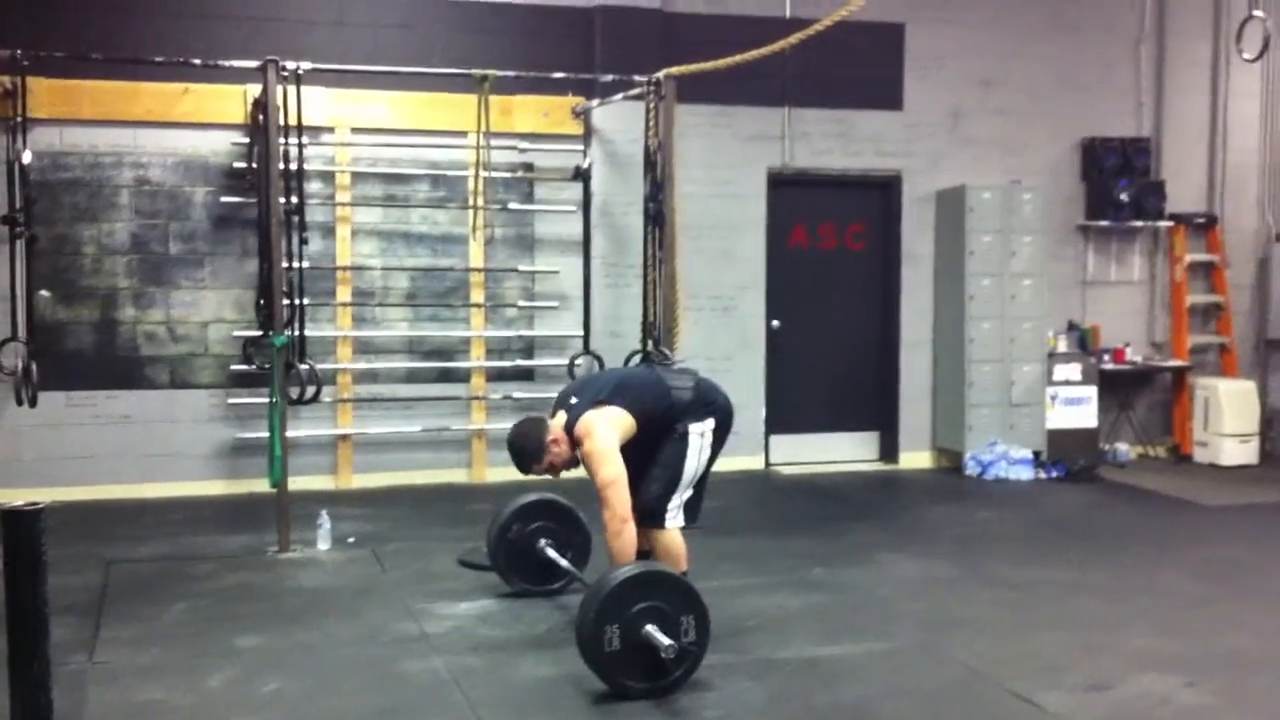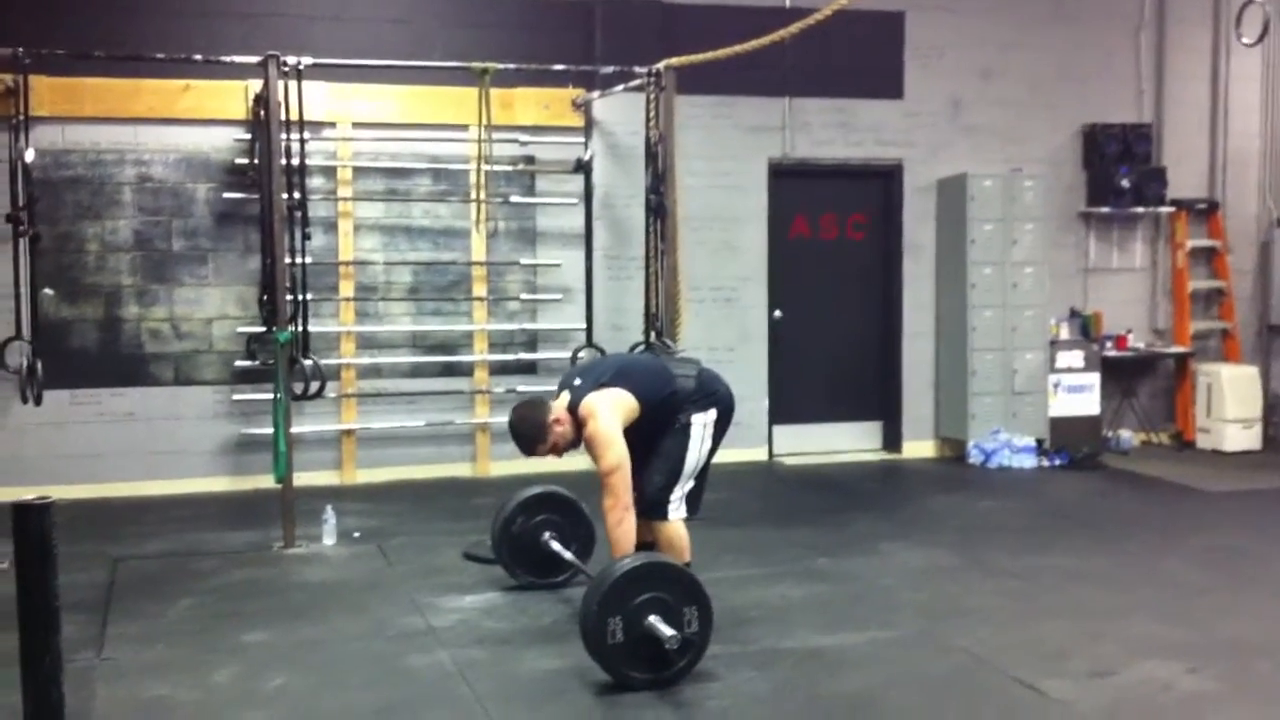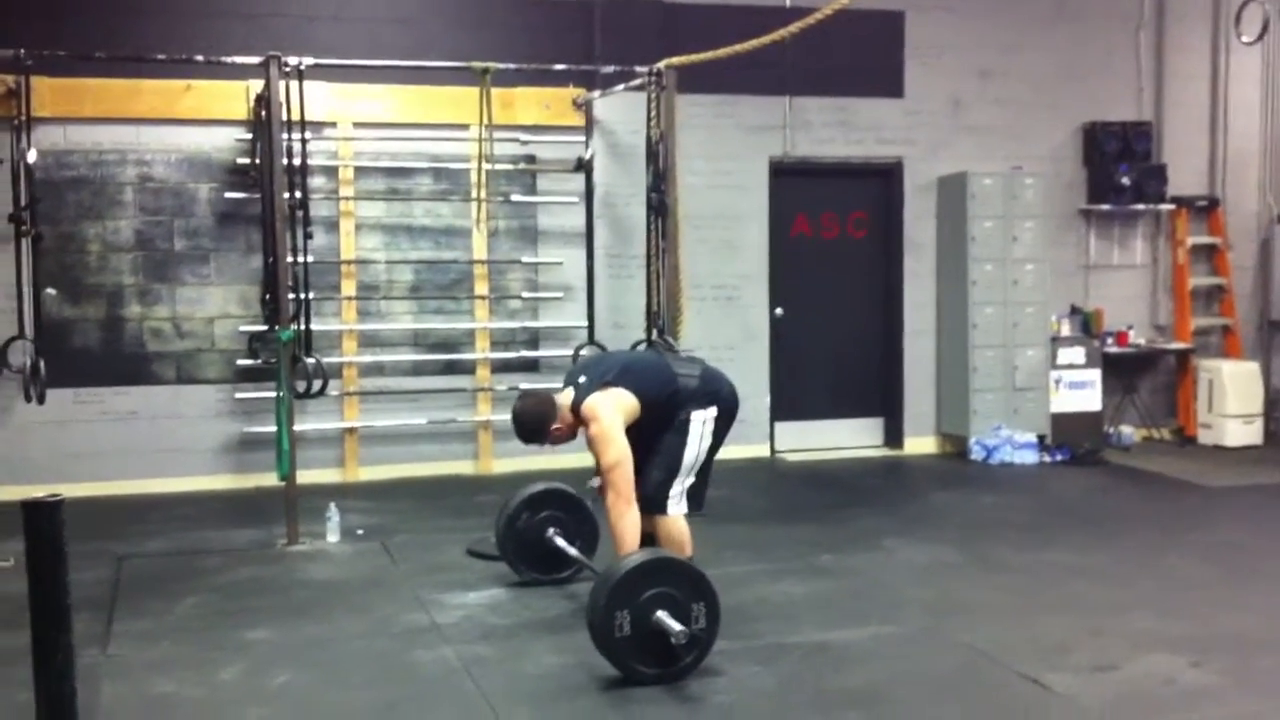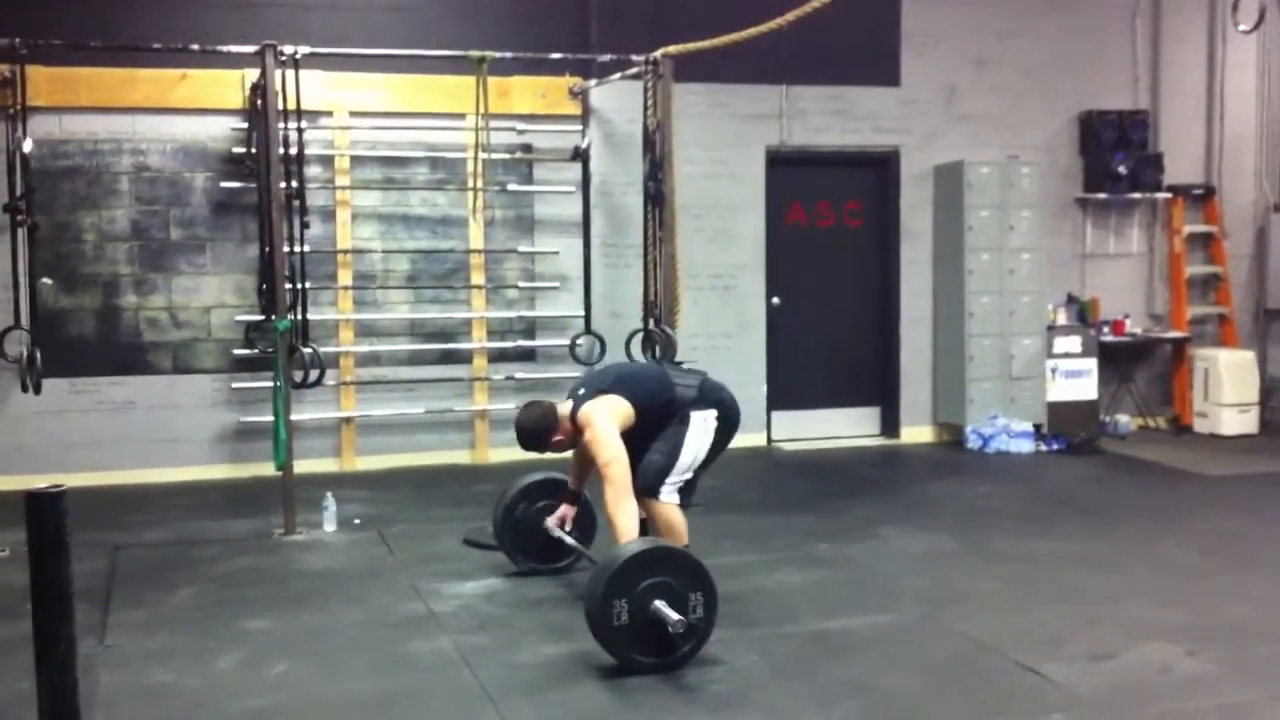
dt=0.4s
person 1, frame 1
left shoulder: (594, 435)
right shoulder: (562, 410)
left elbow: (619, 518)
left hip: (702, 411)
right hip: (668, 410)
left knee: (656, 509)
right knee: (630, 498)
person 1, frame 2
left shoulder: (598, 418)
right shoulder: (566, 394)
left elbow: (618, 505)
left hip: (703, 402)
left knee: (659, 499)
right knee: (635, 489)
person 1, frame 3
left shoulder: (600, 416)
right shoulder: (573, 385)
left elbow: (622, 501)
right wrist: (603, 472)
left hip: (707, 399)
right hip: (674, 397)
left knee: (660, 497)
right knee: (635, 483)
person 1, frame 4
left shoulder: (596, 422)
right shoulder: (576, 401)
left elbow: (619, 497)
right elbow: (585, 447)
right wrist: (571, 500)
left hip: (709, 409)
left knee: (653, 484)
right knee: (623, 476)
